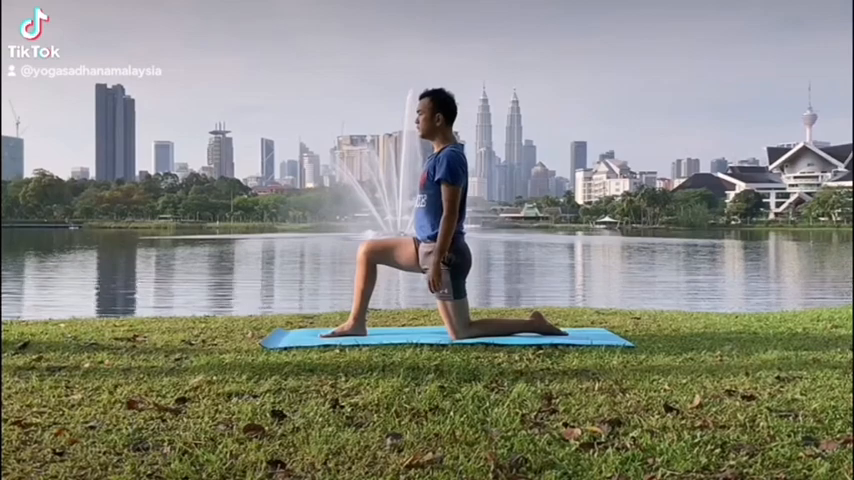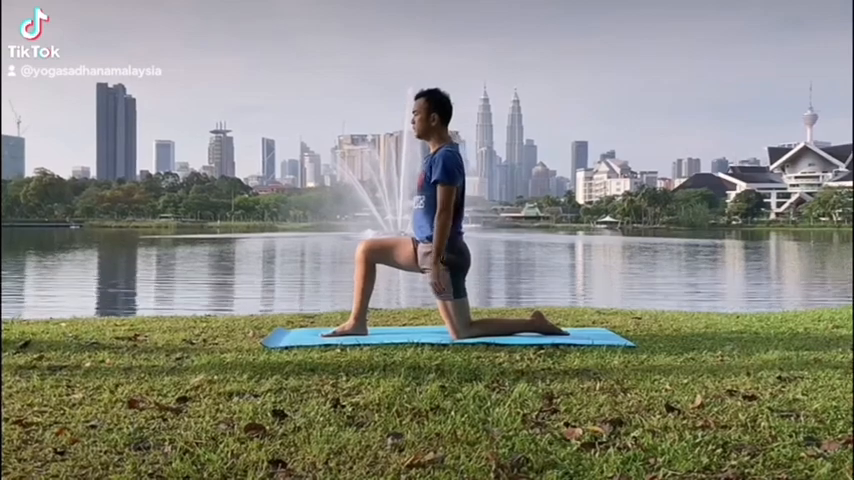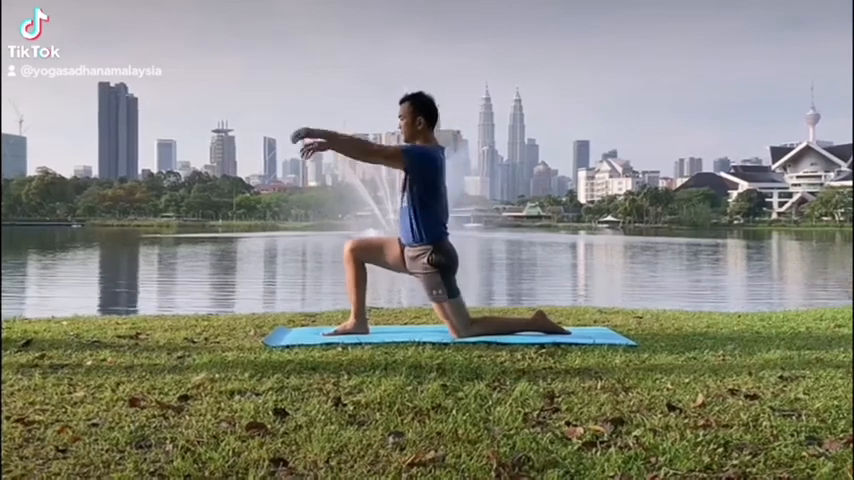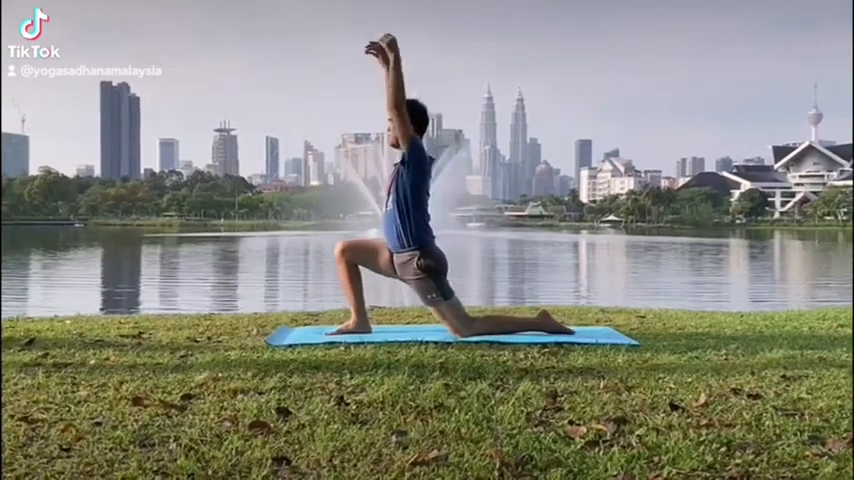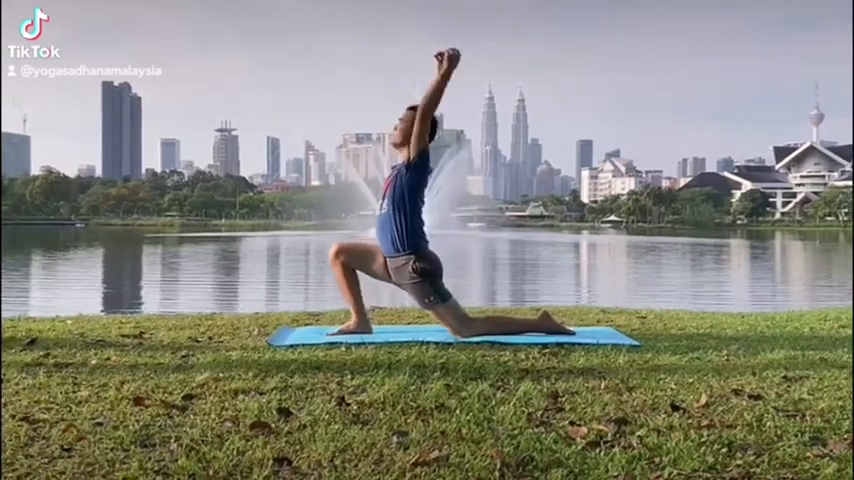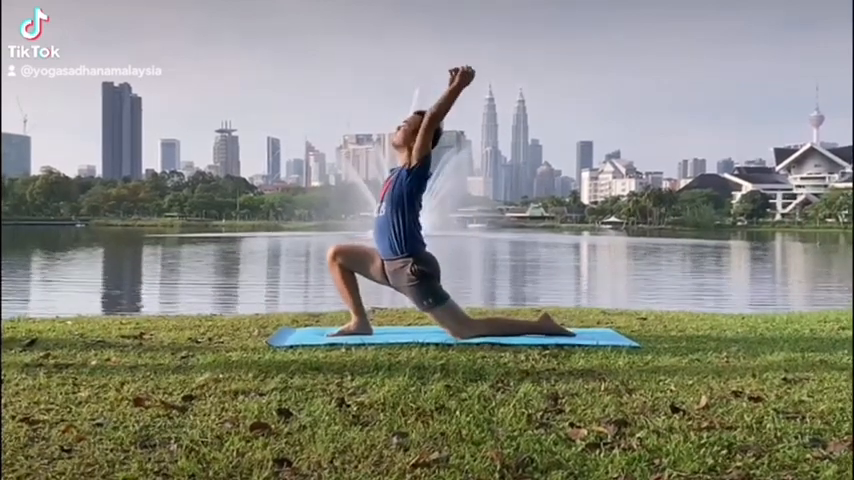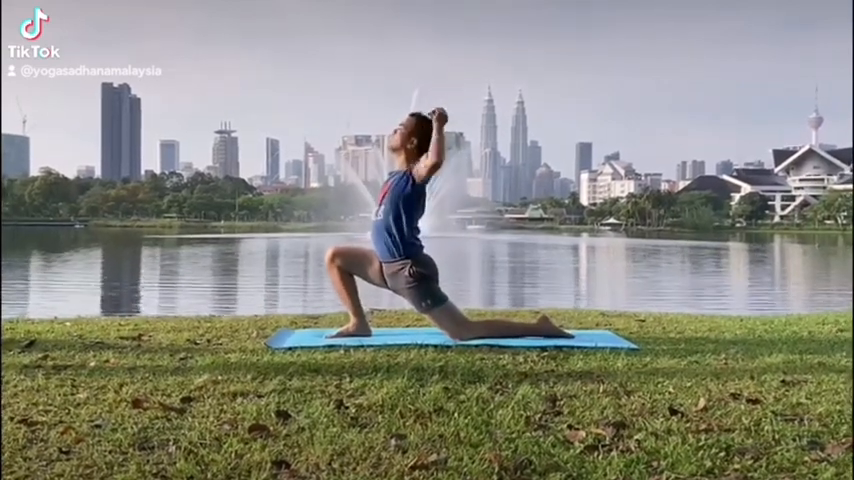
dt=0.5s
person 1, frame 1
left shoulder: (450, 158)
right shoulder: (440, 155)
left elbow: (450, 214)
left wrist: (436, 264)
left hip: (444, 252)
right hip: (426, 245)
left knee: (461, 332)
right knee: (367, 251)
left ankle: (532, 324)
right ankle: (356, 323)
person 1, frame 2
left shoulder: (446, 158)
right shoulder: (437, 156)
left elbow: (444, 214)
left wrist: (436, 265)
right wrist: (424, 256)
left hip: (444, 253)
right hip: (426, 247)
left knee: (462, 332)
right knee: (365, 250)
left ankle: (533, 324)
right ankle: (357, 322)
person 1, frame 3
left shoulder: (423, 155)
right shoulder: (427, 153)
left elbow: (371, 153)
right elbow: (374, 154)
left wrist: (324, 135)
right wrist: (329, 141)
left hip: (431, 256)
right hip: (412, 248)
left knee: (462, 329)
right knee: (353, 249)
left ankle: (532, 323)
right ankle: (357, 321)
person 1, frame 4
left shoulder: (415, 159)
right shoulder: (410, 162)
left elbow: (399, 108)
right elbow: (400, 108)
left wrist: (393, 60)
right wrist: (387, 63)
left hip: (419, 261)
right hip: (400, 255)
left knee: (465, 328)
right knee: (344, 251)
left ankle: (539, 323)
right ankle: (359, 321)
person 1, frame 5
left shoulder: (416, 165)
right shoulder: (404, 167)
left elbow: (424, 115)
right elbow: (423, 113)
left wrist: (446, 72)
right wrist: (442, 72)
left hip: (414, 265)
right hip: (394, 260)
left knee: (466, 328)
right knee: (339, 253)
left ankle: (540, 324)
right ankle: (359, 321)
person 1, frame 6
left shoulder: (414, 170)
right shoulder: (401, 171)
left elbow: (431, 123)
right elbow: (430, 122)
left wrist: (458, 87)
right wrist: (453, 89)
left hip: (412, 268)
right hip: (391, 263)
left knee: (465, 330)
right knee: (337, 255)
left ankle: (540, 326)
right ankle: (360, 322)
person 1, frame 7
left shoulder: (413, 176)
right shoulder: (400, 175)
left elbow: (435, 160)
left wrist: (439, 127)
left hip: (410, 270)
right hip: (390, 266)
left knee: (463, 332)
right knee: (335, 257)
left ankle: (537, 328)
right ankle: (358, 324)
